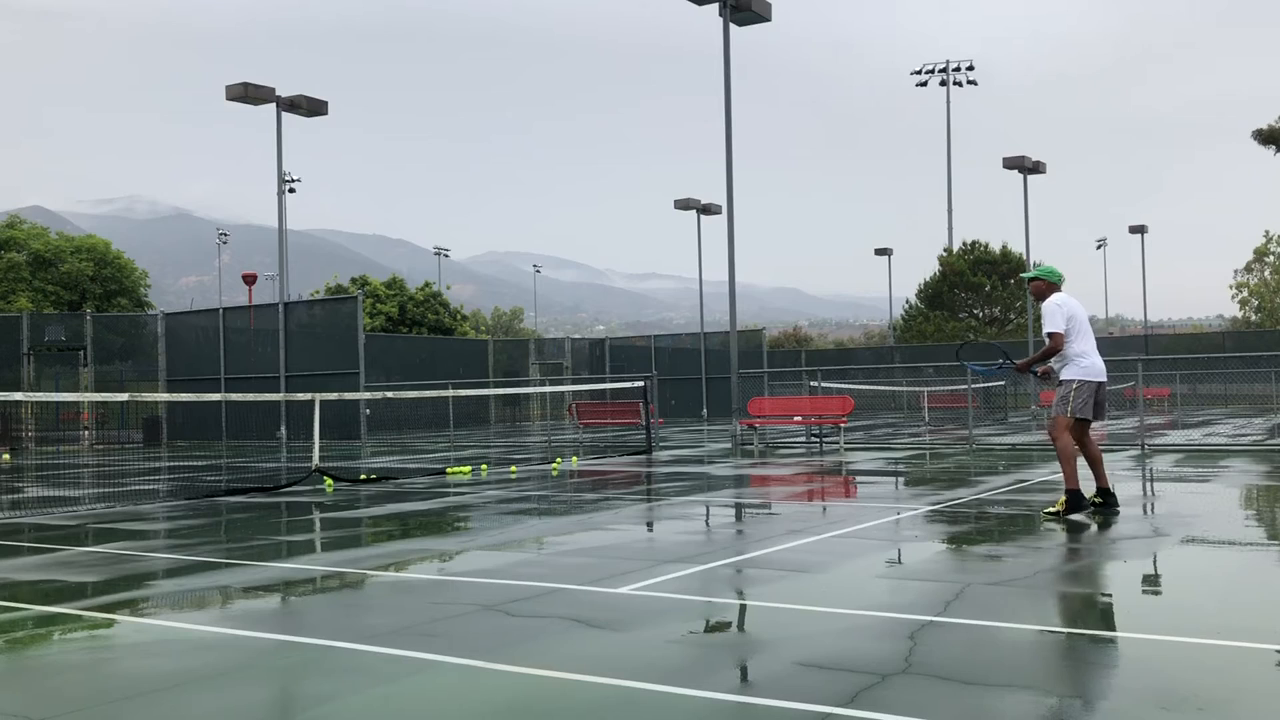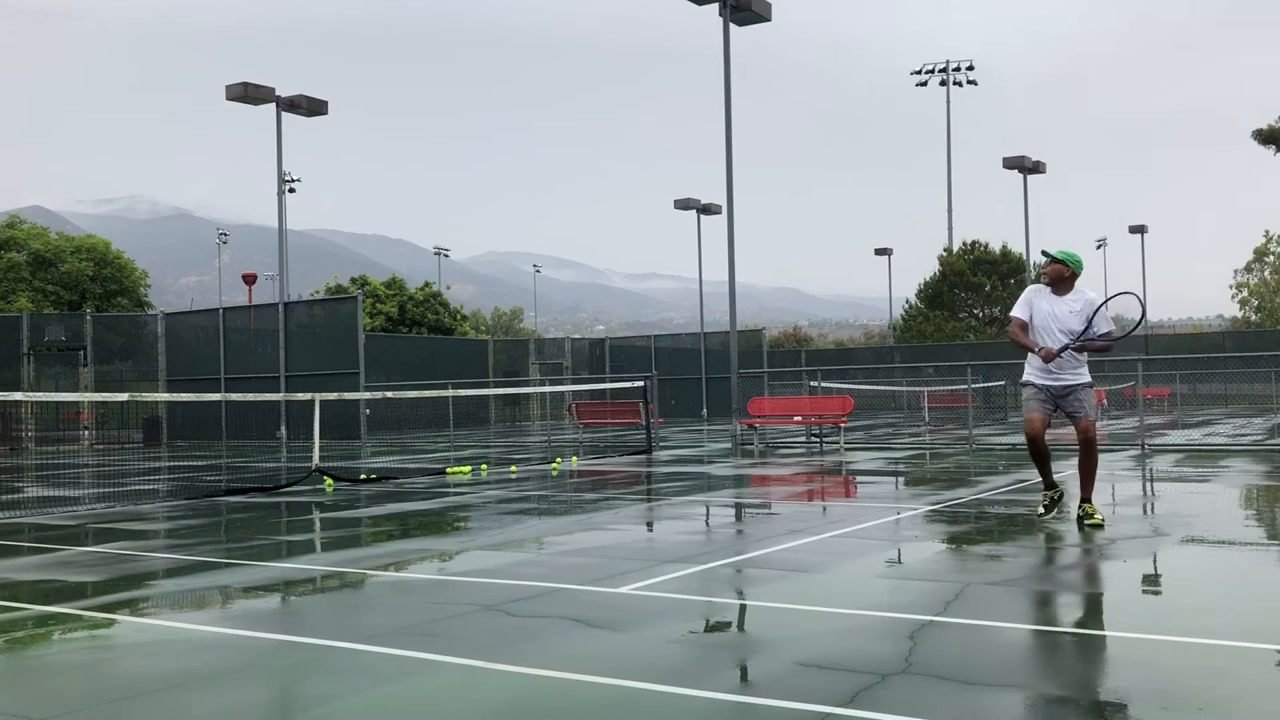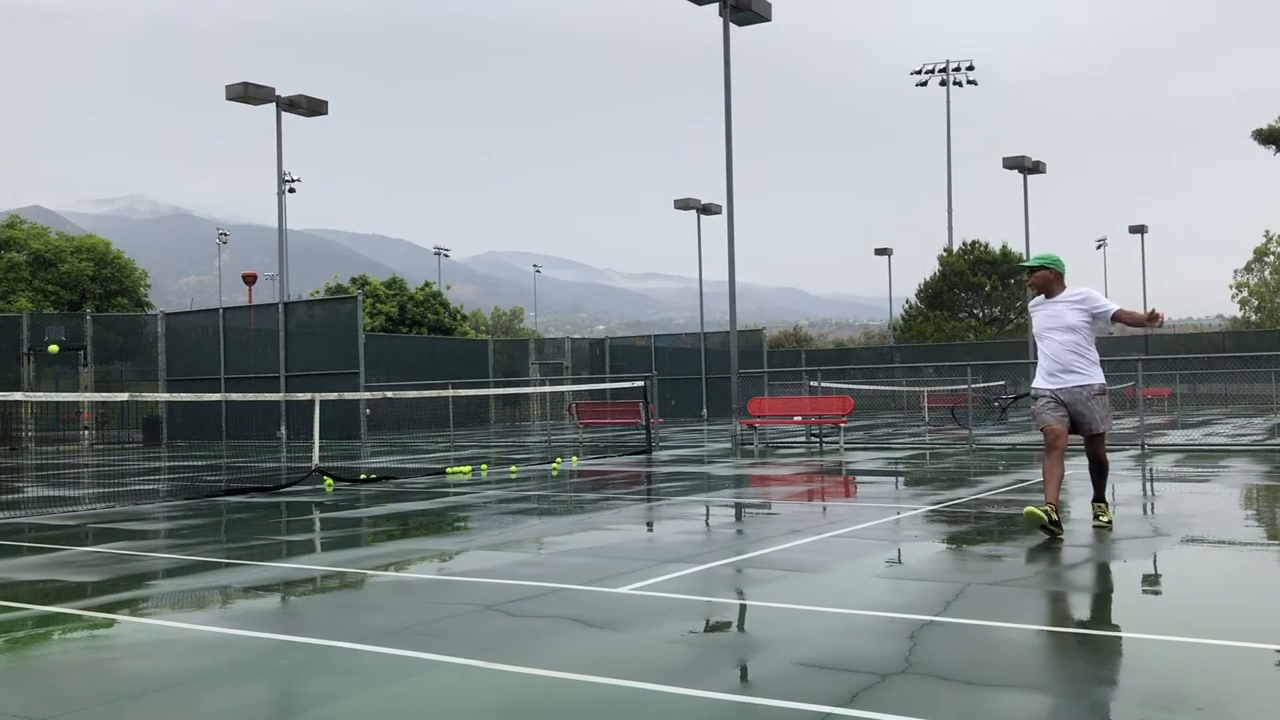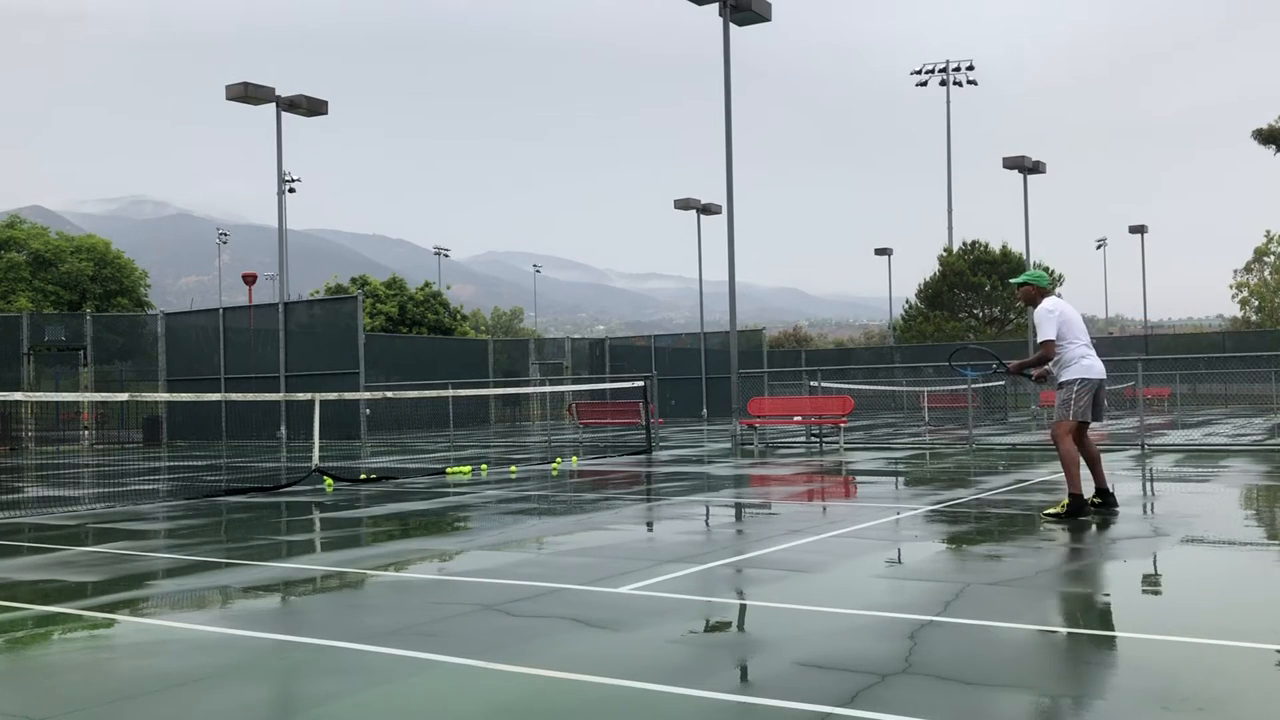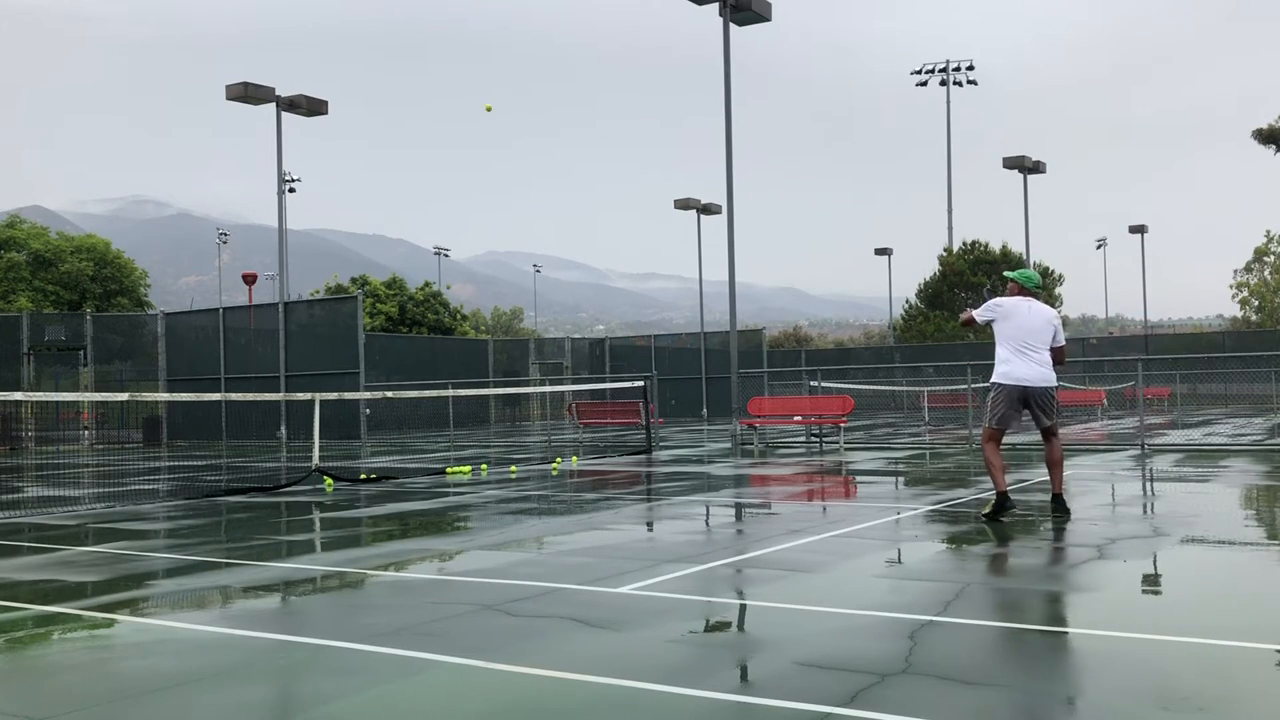
dt=1s
person 1, frame 1
left shoulder: (1052, 304)
right shoulder: (1067, 302)
left elbow: (1056, 344)
left wrist: (1029, 362)
right wrist: (1053, 367)
left hip: (1080, 375)
right hip: (1095, 372)
left knee: (1058, 430)
right knee: (1079, 434)
left ankle: (1073, 496)
right ankle: (1105, 495)
person 1, frame 2
left shoulder: (1089, 300)
right shoulder: (1033, 294)
left elbow: (1105, 343)
right elbow: (1015, 331)
left wrist: (1087, 346)
right wrist: (1037, 348)
left hip: (1076, 381)
right hip: (1037, 381)
left knee: (1088, 437)
right knee: (1034, 432)
left ankle: (1086, 504)
right ankle: (1049, 486)
person 1, frame 3
left shoulder: (1085, 296)
right shoulder: (1035, 307)
left elbow: (1124, 316)
left wrist: (1146, 320)
left hip: (1087, 386)
right hip: (1048, 388)
left knee: (1095, 448)
right knee: (1053, 441)
left ankle: (1100, 502)
right ankle: (1050, 512)
person 1, frame 4
left shoulder: (1044, 310)
right shoulder: (1059, 305)
left elbow: (1048, 352)
left wrist: (1021, 366)
right wrist: (1048, 370)
left hip: (1078, 376)
right hip: (1093, 372)
left knee: (1061, 435)
right knee: (1078, 435)
left ankle: (1076, 501)
right ankle: (1104, 495)
person 1, frame 5
left shoulder: (999, 305)
right shoulder: (1051, 314)
left elbow: (965, 320)
right elbow: (1059, 358)
left wrist: (969, 313)
left hip: (1006, 382)
right hip: (1043, 382)
left knee: (990, 442)
right knee: (1051, 437)
left ankle: (1002, 497)
right ankle: (1058, 499)
